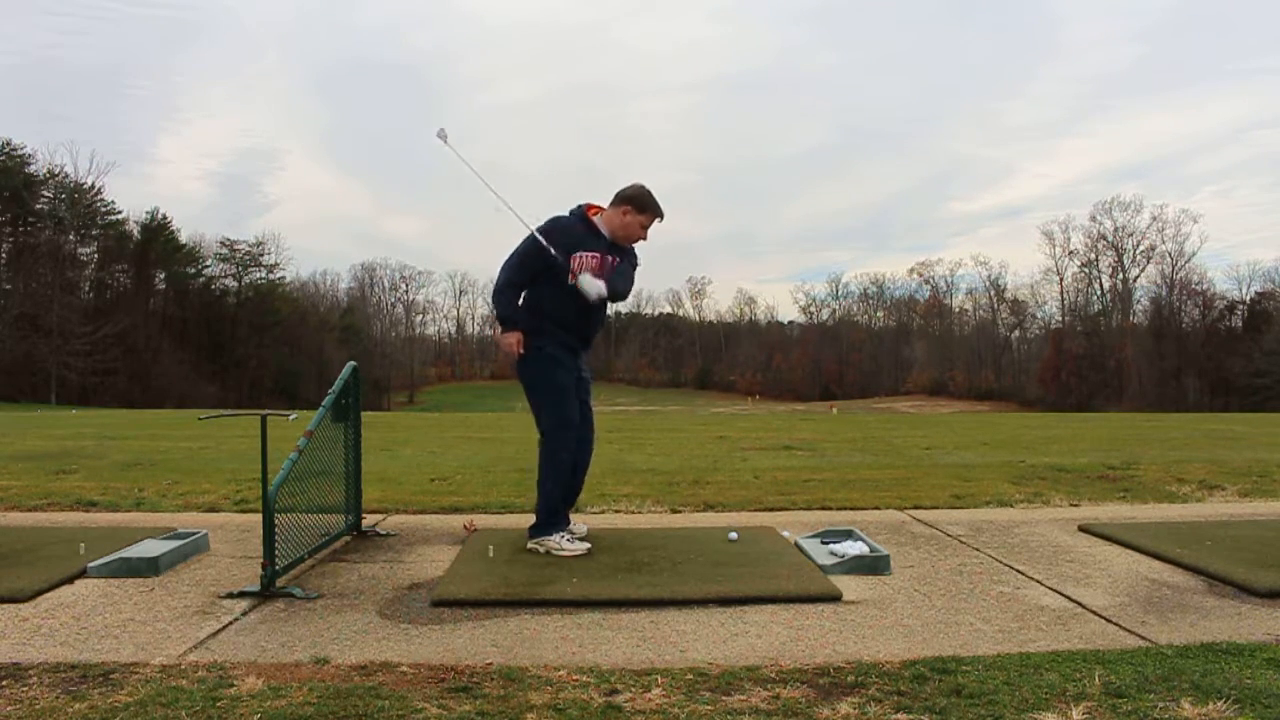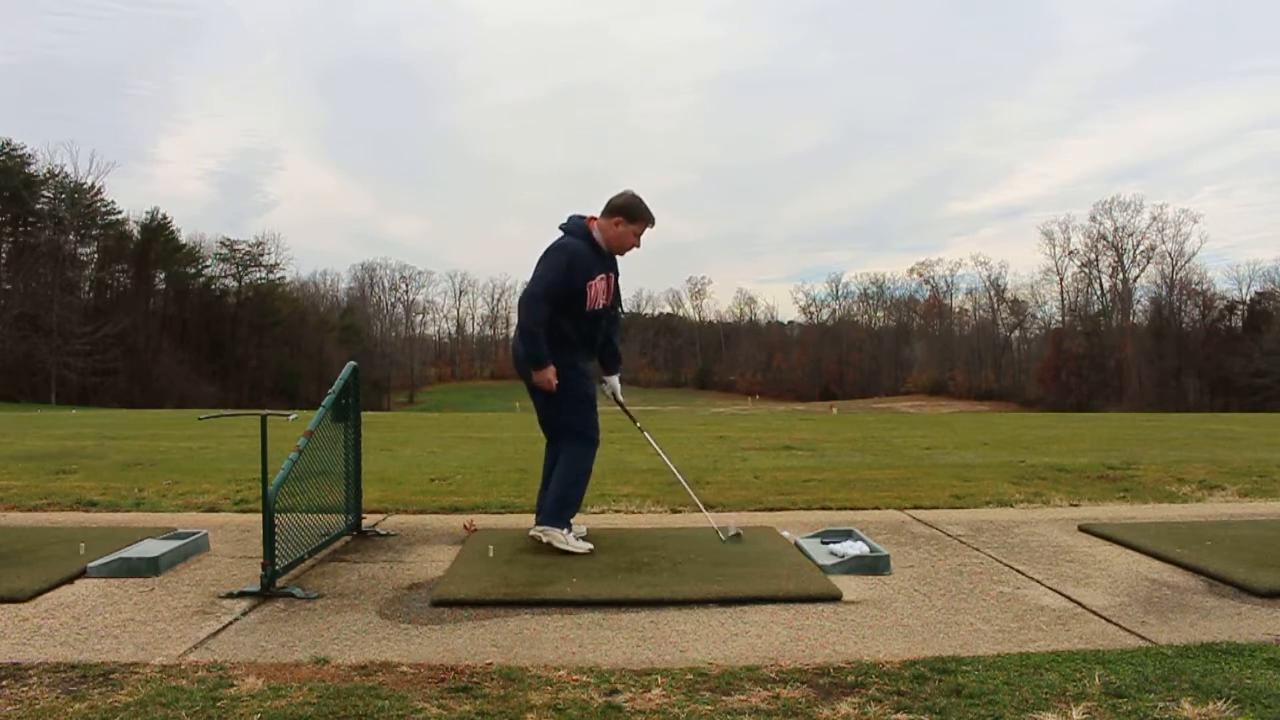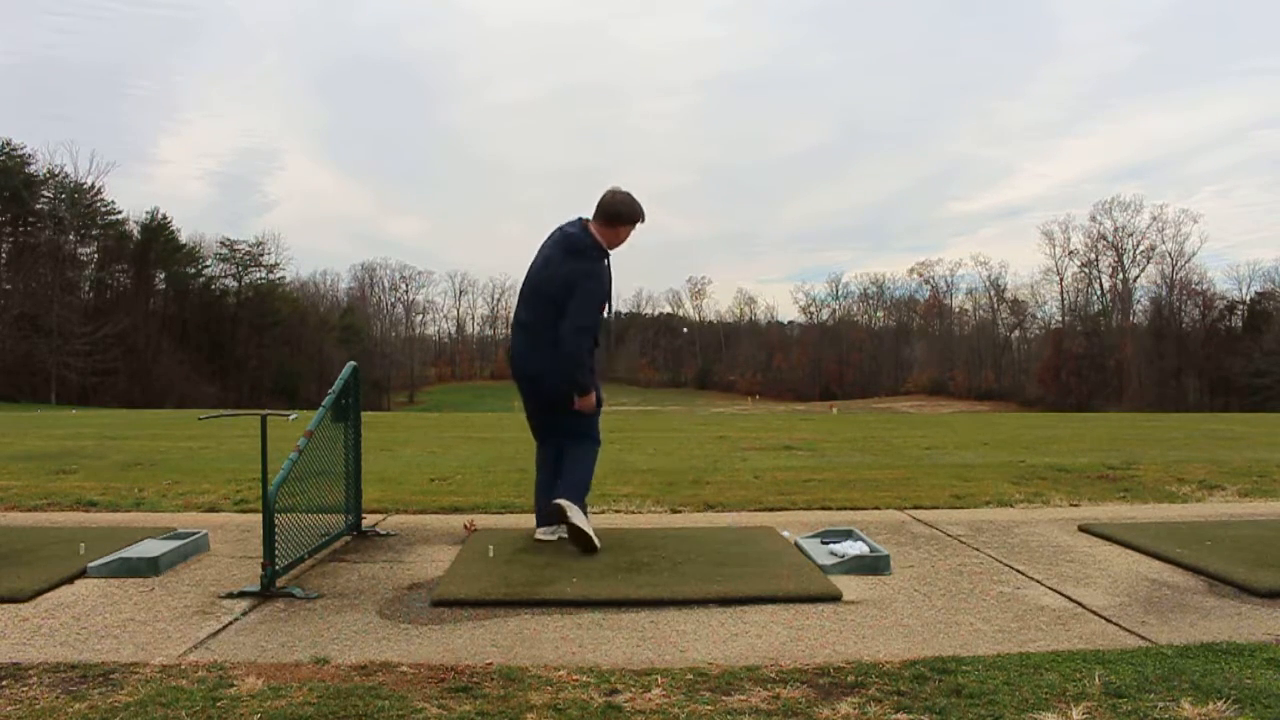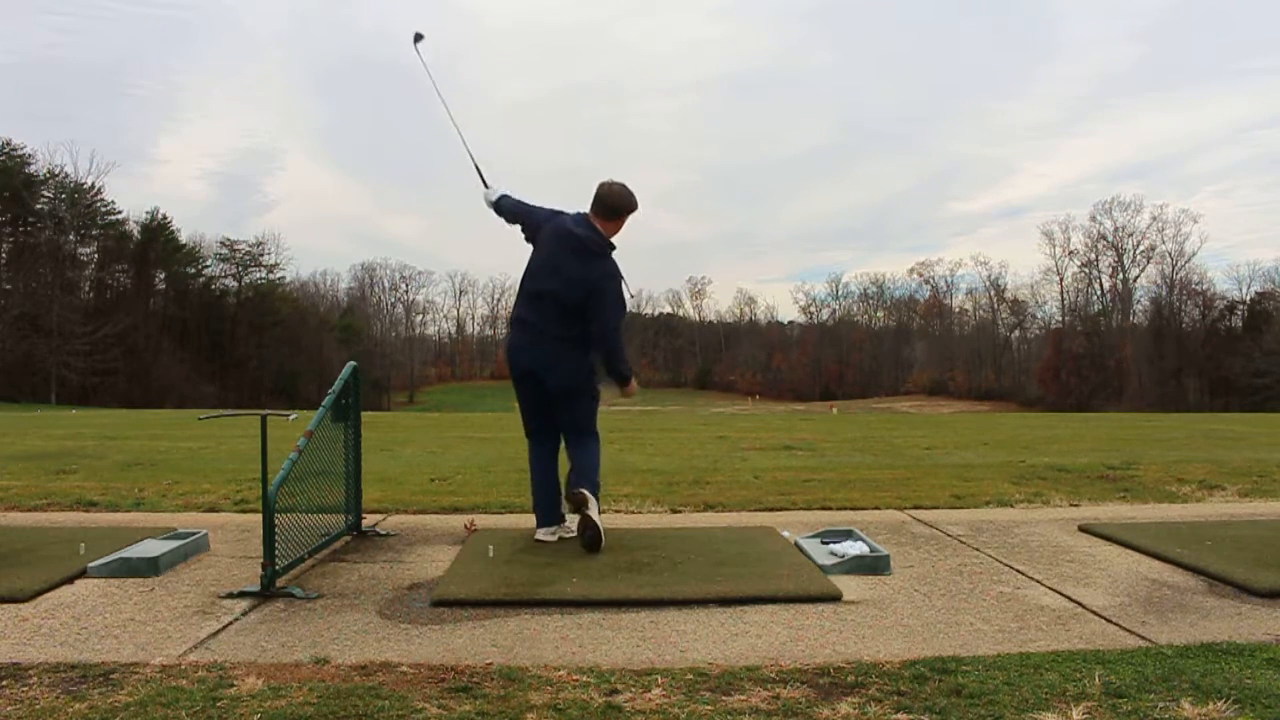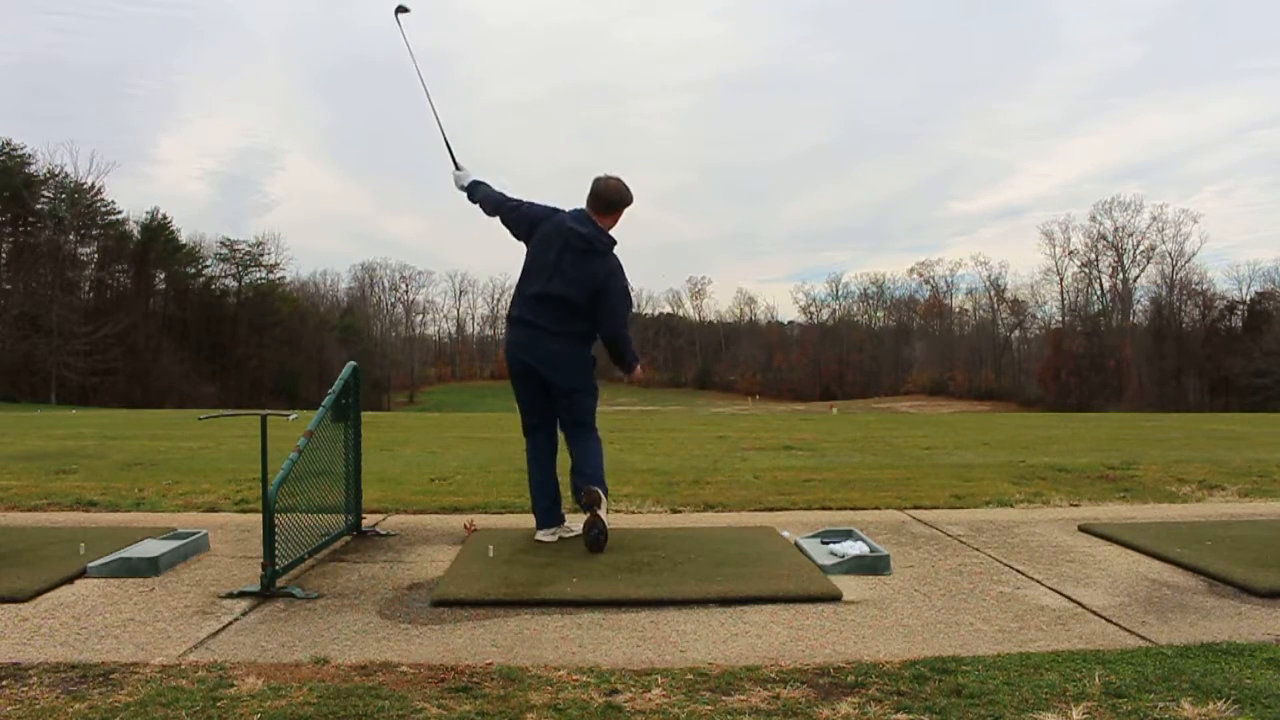
dt=0.2s
person 1, frame 1
left shoulder: (623, 254)
right shoulder: (560, 231)
left elbow: (620, 287)
right elbow: (513, 271)
left wrist: (602, 287)
right wrist: (509, 324)
left hip: (574, 353)
right hip: (542, 349)
left knee: (580, 436)
right knee: (561, 434)
left ankle: (556, 517)
right ankle: (546, 529)
person 1, frame 2
left shoulder: (606, 259)
right shoulder: (571, 253)
left elbow: (608, 316)
right elbow: (531, 304)
left wrist: (611, 369)
right wrist: (541, 362)
left hip: (565, 359)
right hip: (549, 363)
left knee: (563, 436)
right knee: (581, 437)
left ankle: (551, 516)
right ankle: (553, 522)
person 1, frame 3
left shoulder: (569, 238)
right shoulder: (591, 271)
right elbow: (577, 333)
right wrist: (584, 386)
left hip: (525, 354)
right hip: (554, 361)
left knee: (549, 437)
right knee: (582, 437)
left ankle: (548, 518)
right ankle: (569, 501)
person 1, frame 4
left shoulder: (553, 225)
right shoulder: (603, 269)
left elbow: (519, 211)
right elbow: (607, 332)
left wrist: (497, 198)
right wrist: (623, 377)
left hip: (521, 347)
right hip: (564, 358)
left knee: (540, 435)
right knee: (581, 434)
left ankle: (548, 519)
right ankle: (585, 492)
person 1, frame 5
left shoulder: (546, 223)
right shoulder: (606, 266)
left elbow: (501, 204)
right elbow: (613, 328)
left wrist: (470, 184)
right wrist: (629, 364)
left hip: (521, 344)
right hip: (566, 355)
left knee: (538, 433)
right knee: (582, 431)
left ankle: (548, 520)
right ankle: (593, 490)
